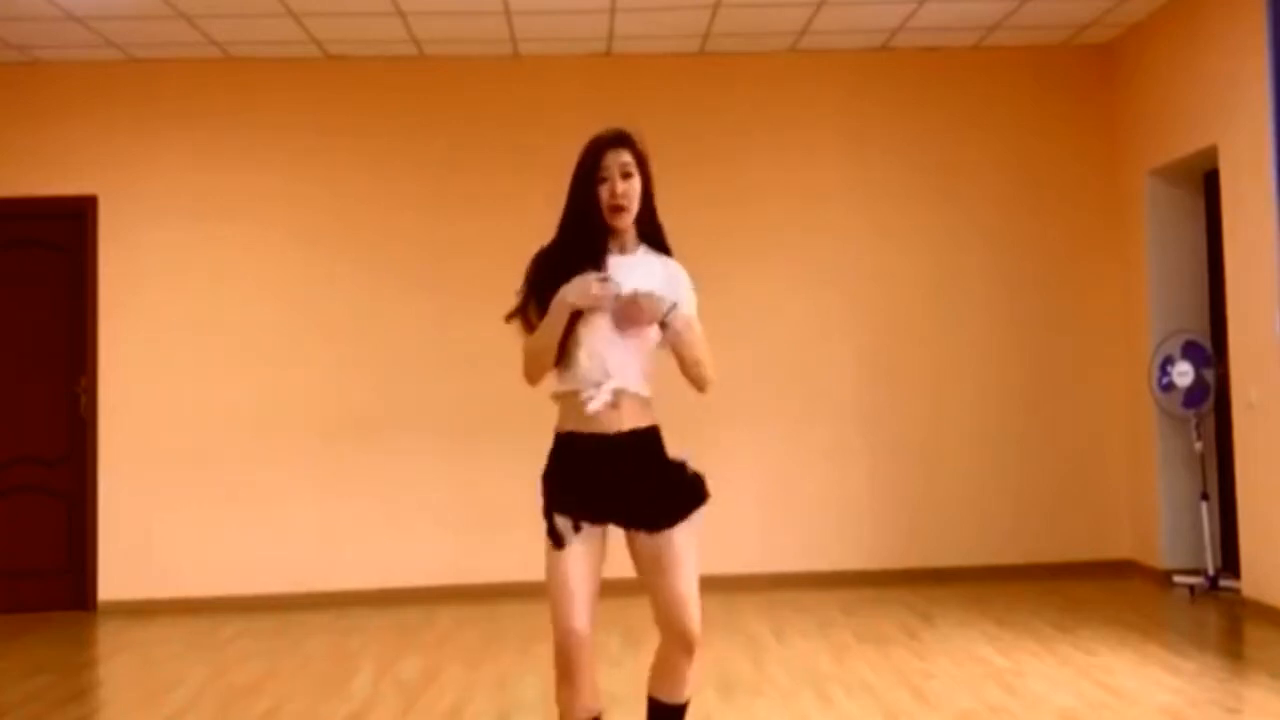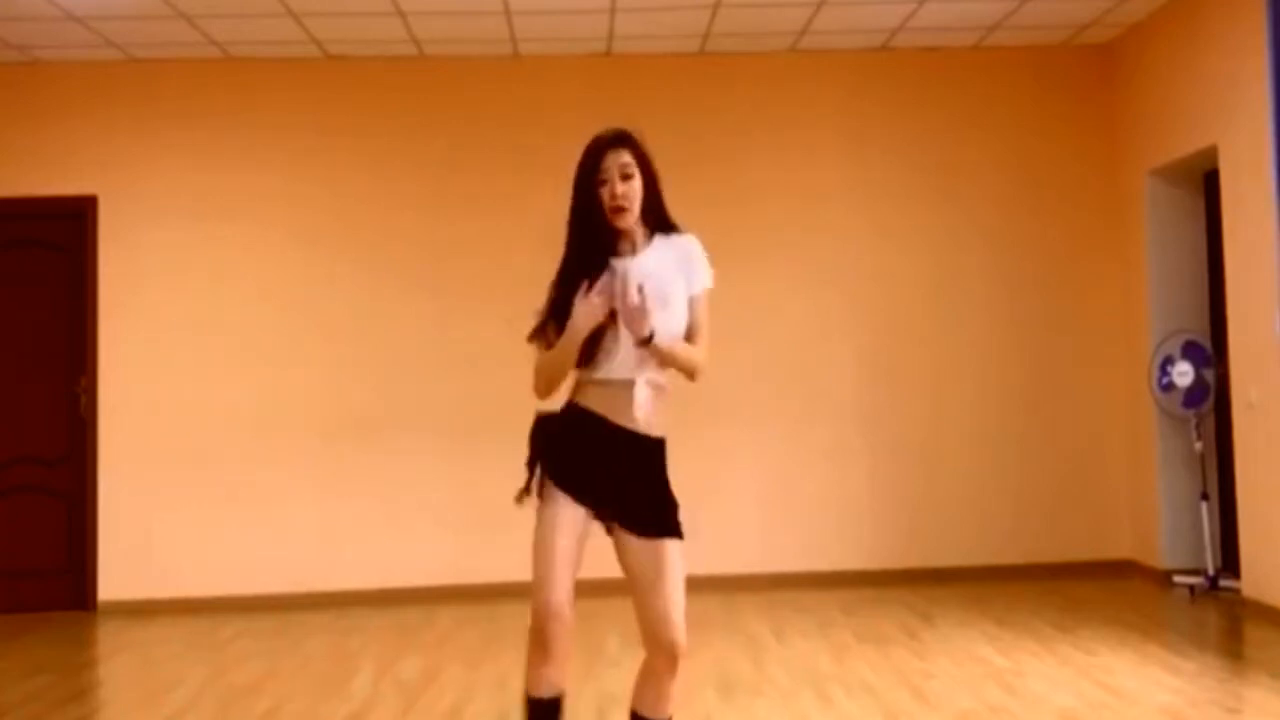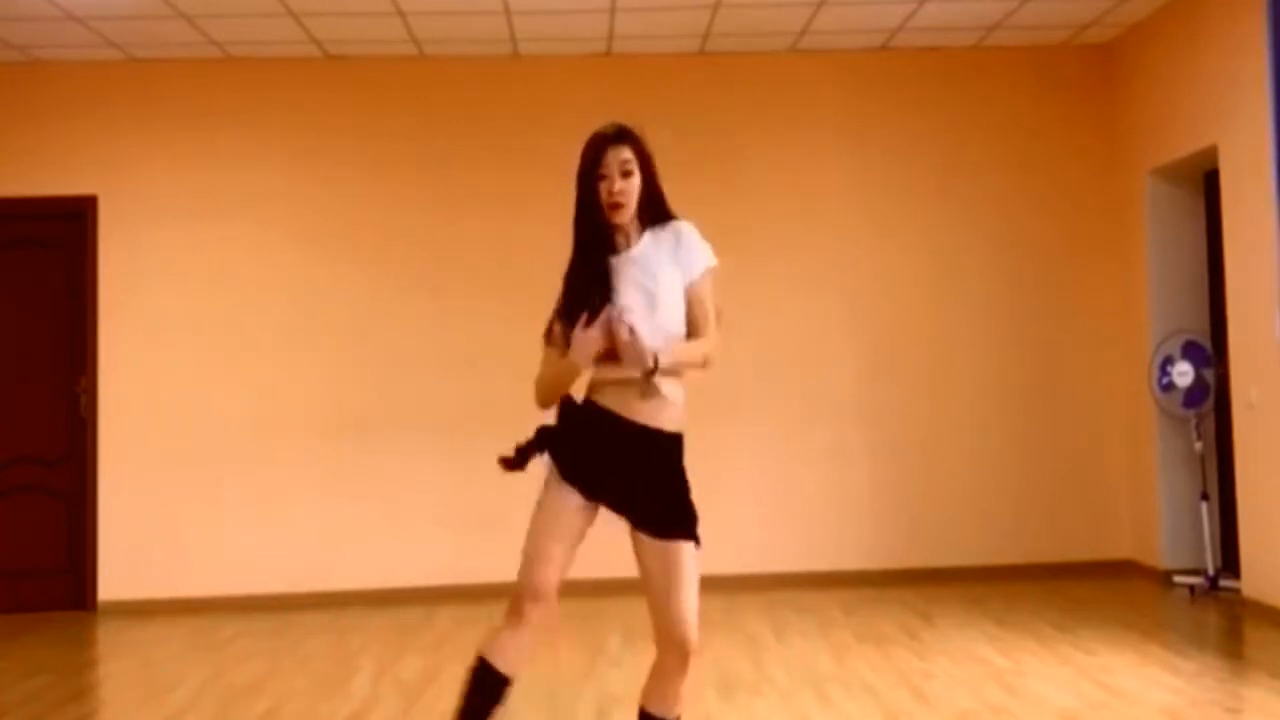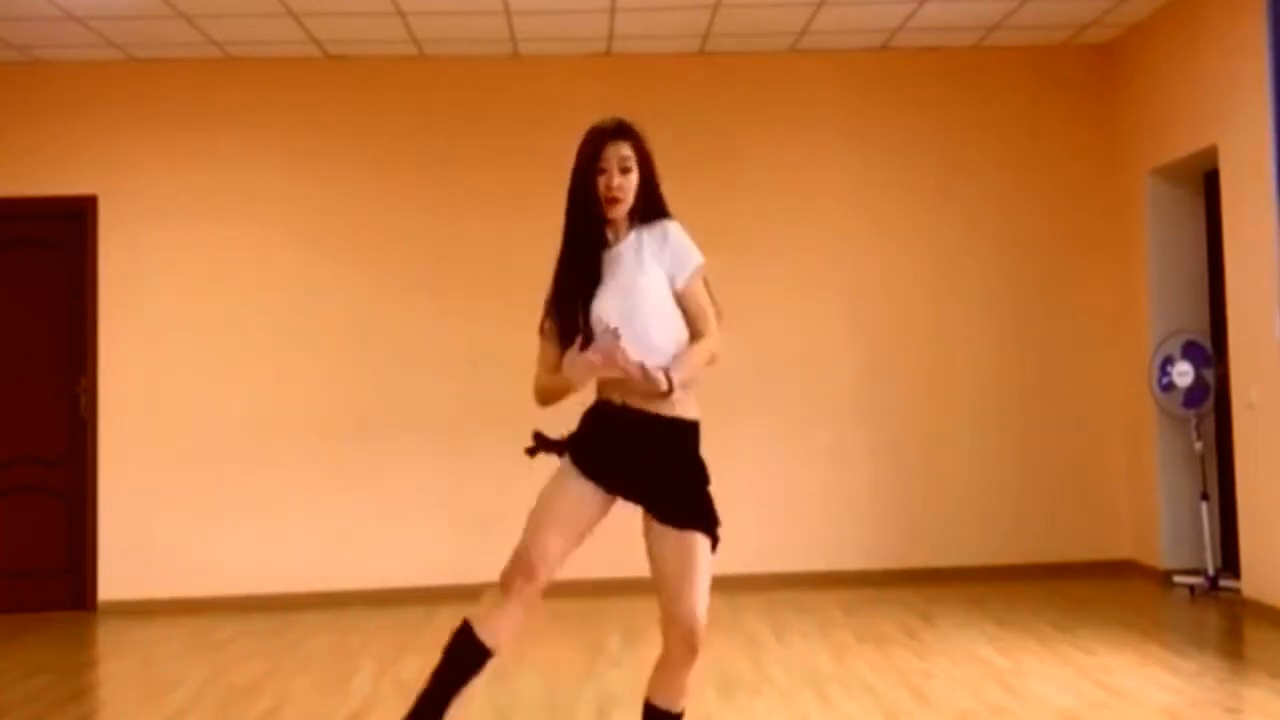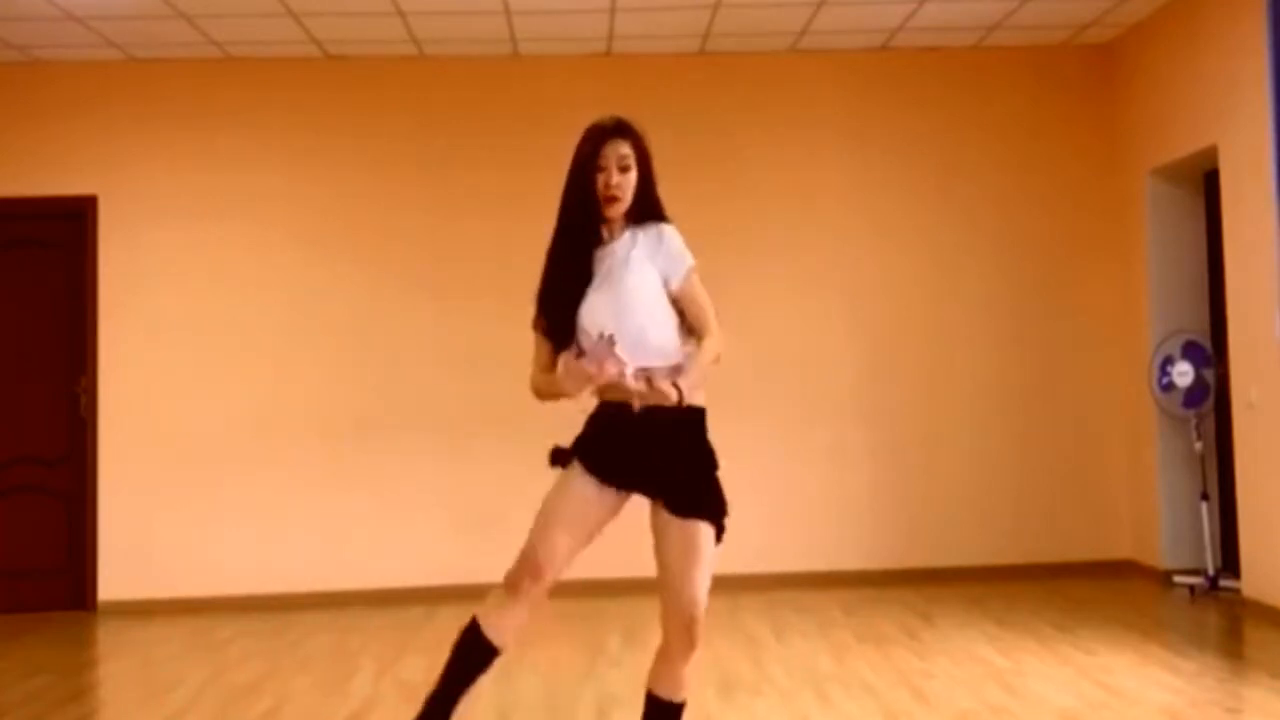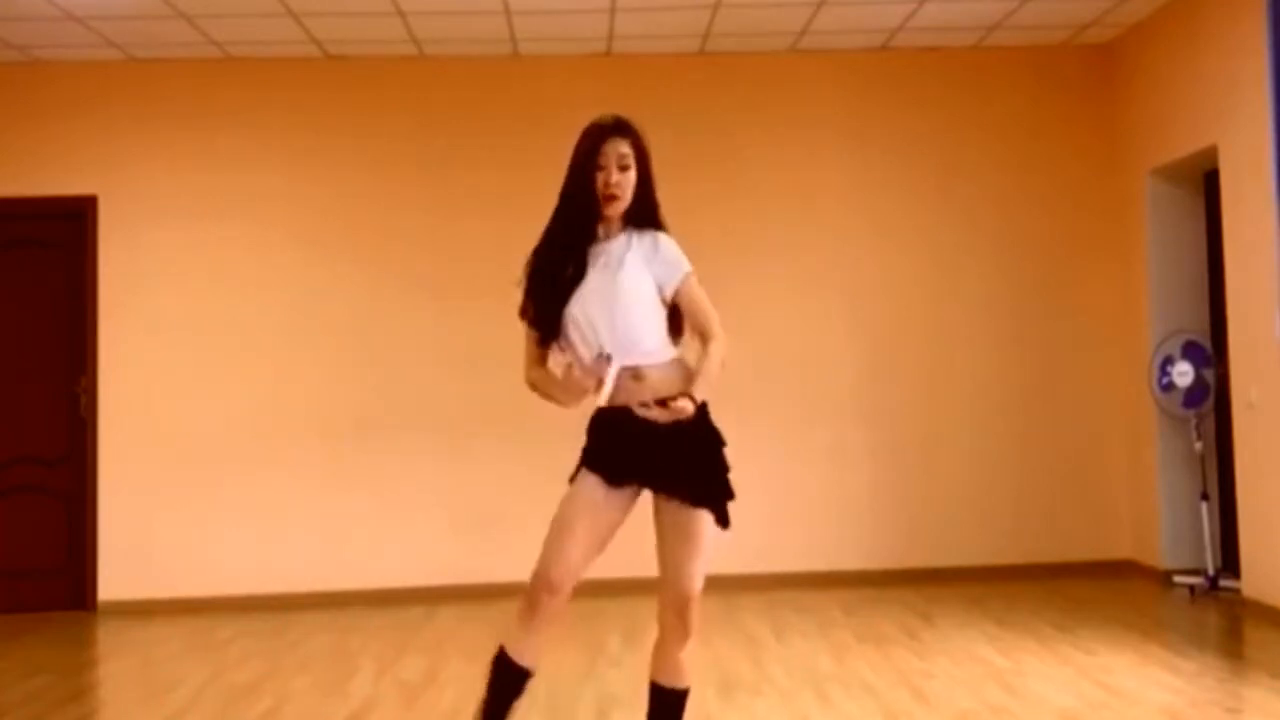
dt=0.1s
person 1, frame 1
left shoulder: (666, 272)
right shoulder: (563, 266)
left elbow: (704, 376)
right elbow: (533, 370)
left wrist: (664, 319)
right wrist: (564, 304)
left hip: (644, 460)
right hip: (575, 462)
left knee: (683, 635)
right knee: (571, 640)
person 1, frame 2
left shoulder: (683, 253)
right shoulder: (585, 275)
left elbow: (698, 362)
right elbow: (543, 382)
left wrist: (648, 335)
right wrist: (582, 325)
left hip: (641, 460)
right hip: (574, 446)
left knee: (668, 645)
right knee: (551, 618)
person 1, frame 3
left shoulder: (680, 242)
right shoulder: (590, 274)
left elbow: (708, 344)
right elbow: (545, 390)
left wrist: (650, 359)
right wrist: (584, 351)
left hip: (658, 454)
right hip: (591, 439)
left knee: (680, 642)
right knee: (530, 598)
person 1, frame 4
left shoulder: (666, 240)
right shoulder: (580, 268)
left elbow: (710, 340)
right elbow: (545, 387)
left wrist: (664, 378)
right wrist: (585, 367)
left hip: (672, 446)
right hip: (606, 435)
left knee: (687, 633)
right knee: (523, 575)
person 1, frame 5
left shoulder: (659, 242)
right shoulder: (571, 265)
left elbow: (713, 338)
right elbow: (543, 380)
left wrist: (675, 391)
right wrist: (565, 376)
left hip: (678, 438)
right hip: (608, 434)
left knee: (685, 624)
right knee: (532, 573)
person 1, frame 6
left shoulder: (654, 249)
right shoulder: (557, 260)
left elbow: (715, 337)
right elbow: (534, 366)
left wrist: (689, 397)
right wrist: (564, 388)
left hip: (682, 432)
right hip: (613, 438)
left knee: (680, 612)
right knee: (548, 585)
